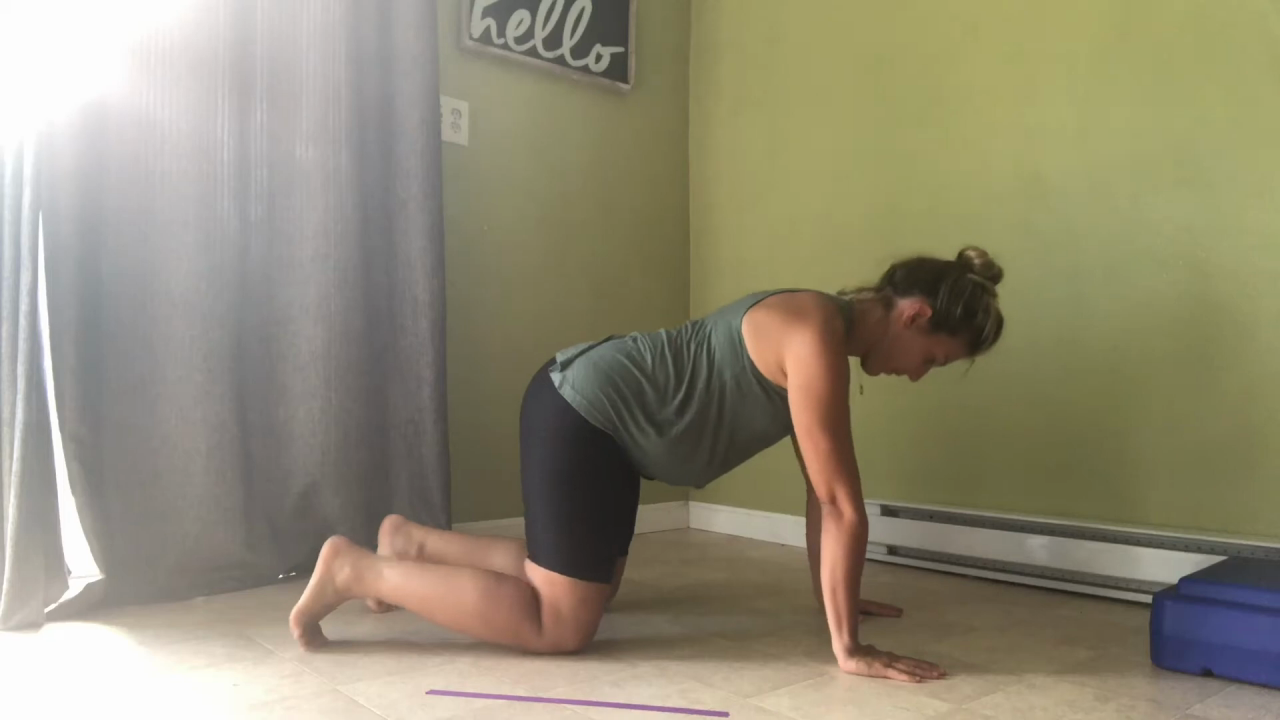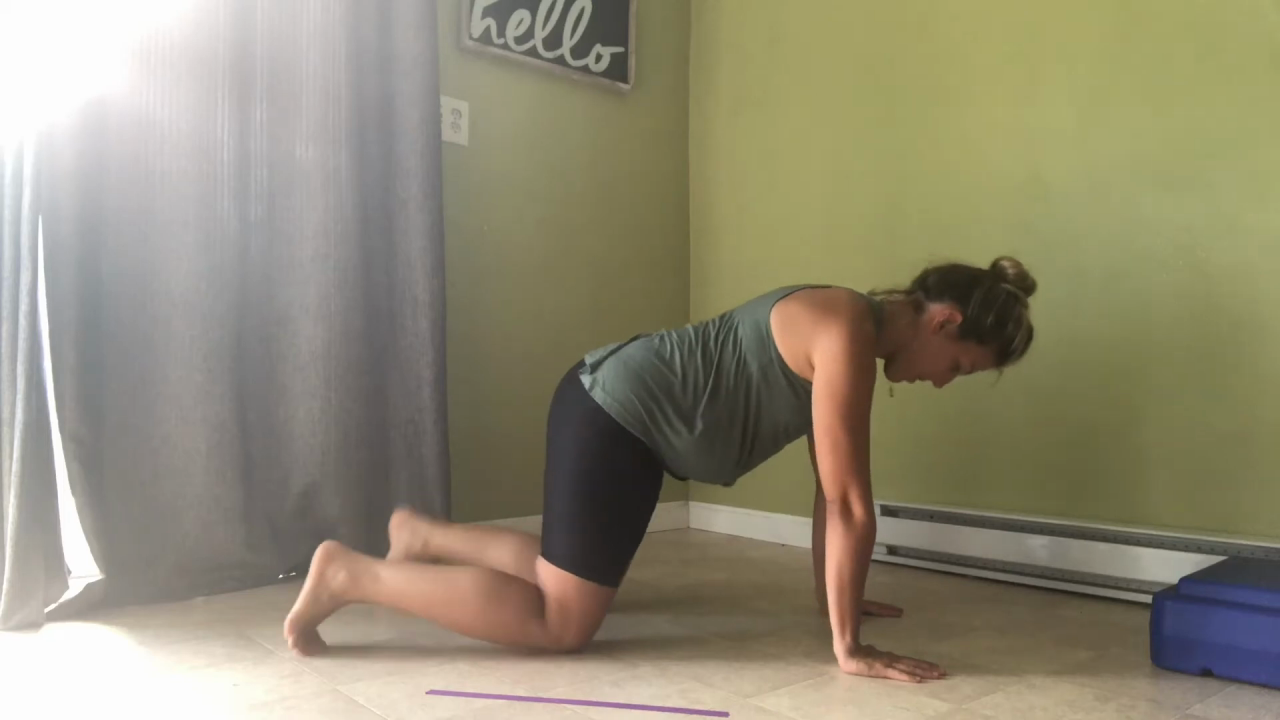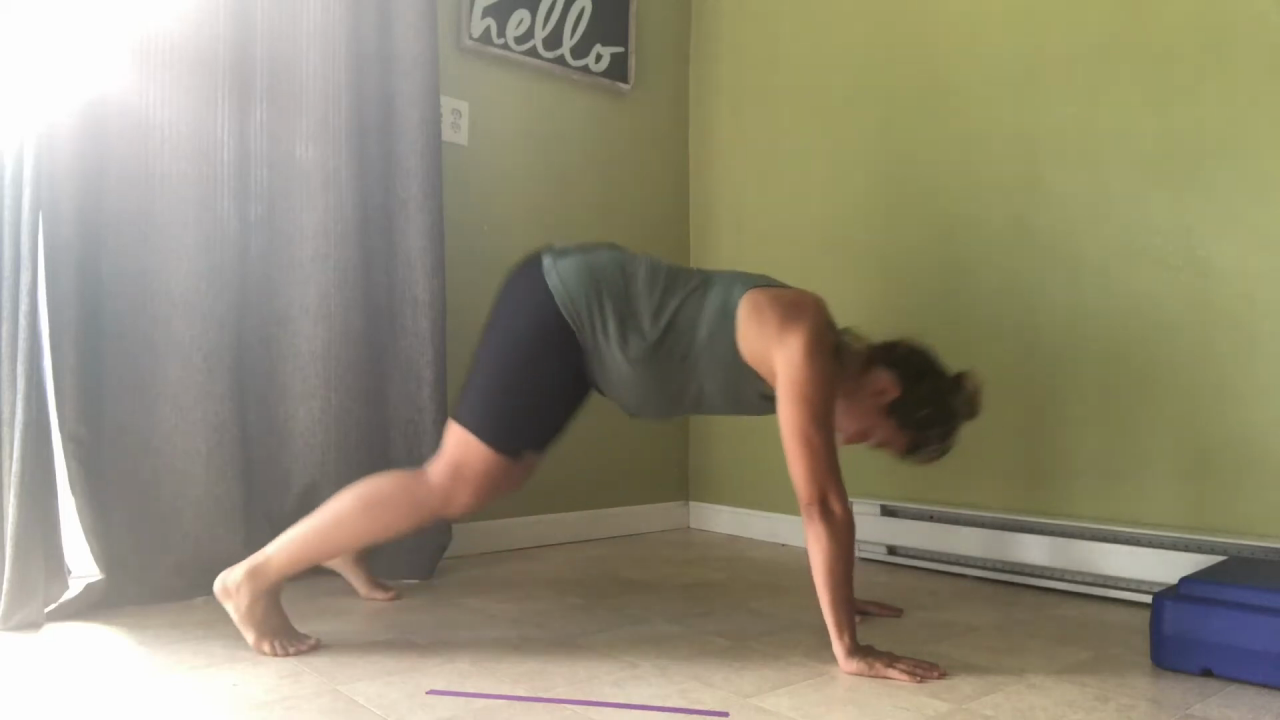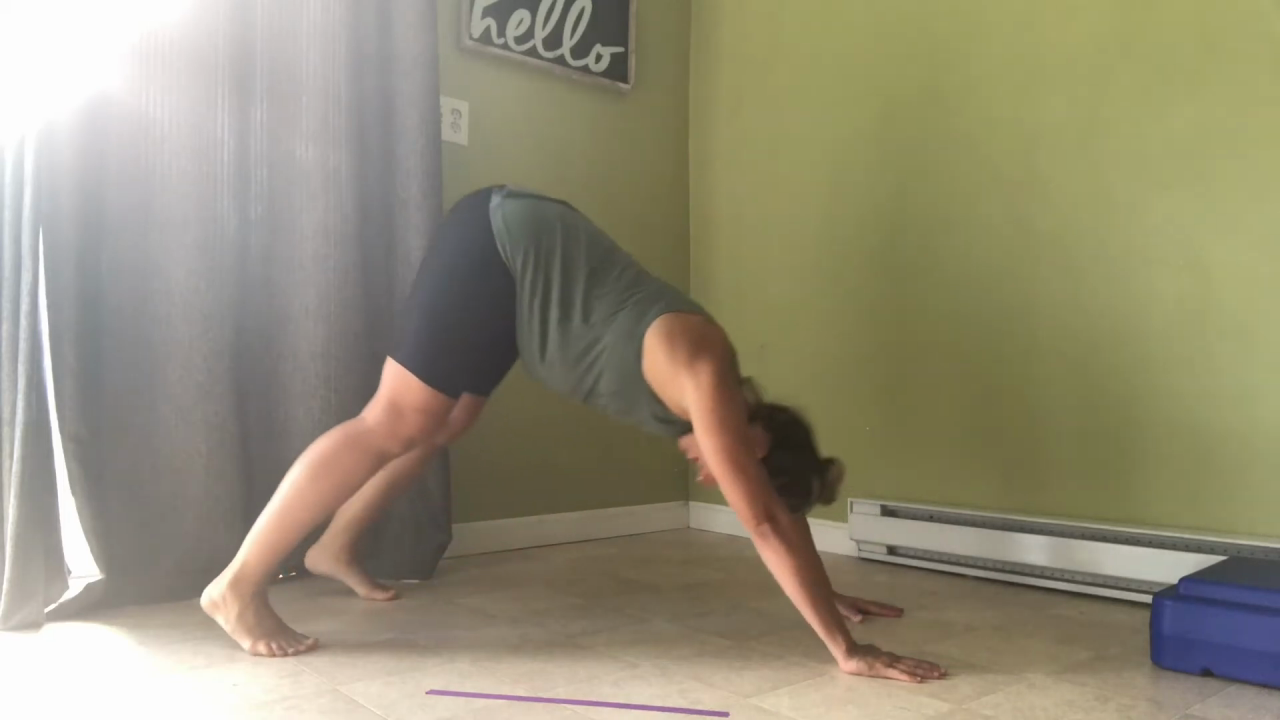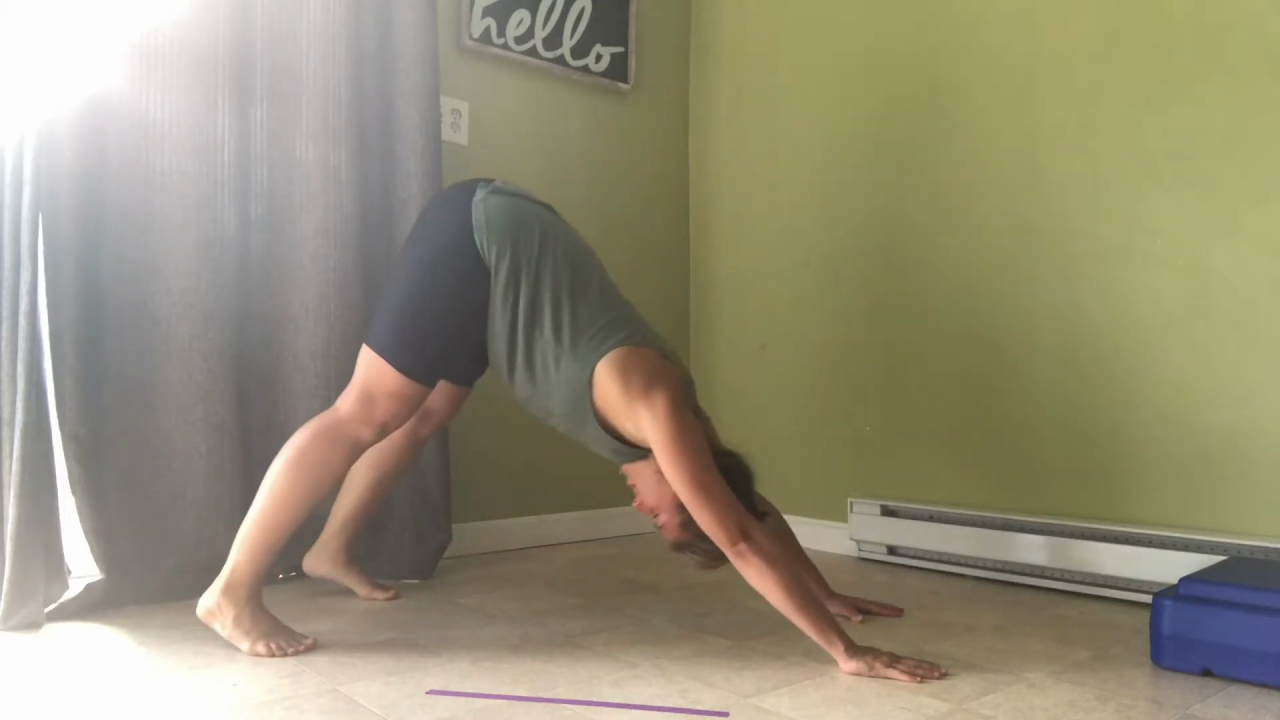
dt=0.5s
person 1, frame 1
left shoulder: (823, 329)
right shoulder: (818, 335)
left elbow: (820, 491)
right elbow: (841, 504)
left wrist: (833, 593)
right wrist: (848, 646)
left hip: (597, 417)
right hip: (580, 412)
left knee: (584, 579)
right knee: (560, 625)
left ankle: (412, 541)
right ankle: (356, 569)
person 1, frame 2
left shoulder: (850, 333)
right shoulder: (848, 332)
left elbow: (831, 492)
right elbow: (849, 504)
left wrist: (836, 597)
right wrist: (848, 646)
left hip: (621, 413)
right hip: (614, 413)
left knee: (565, 577)
right knee: (558, 625)
left ankle: (422, 534)
right ankle: (347, 572)
person 1, frame 3
left shoulder: (811, 357)
right shoulder: (807, 342)
left elbow: (819, 502)
right elbow: (822, 505)
left wrist: (838, 597)
right wrist: (848, 648)
left hip: (579, 314)
right hip: (565, 304)
left knee: (494, 473)
right knee: (454, 483)
left ankle: (343, 542)
right ankle: (254, 578)
person 1, frame 4
left shoulder: (717, 400)
right shoulder: (701, 377)
left elbow: (779, 508)
right elbow: (764, 523)
left wrist: (830, 597)
right wrist: (845, 648)
left hip: (514, 255)
right hip: (497, 246)
left knee: (442, 423)
right knee: (391, 425)
left ankle: (335, 548)
right ankle: (238, 587)
person 1, frame 5
left shoulder: (670, 416)
right shoulder: (654, 408)
left elbow: (754, 518)
right elbow: (741, 539)
left wrist: (827, 597)
right wrist: (843, 650)
left hip: (496, 245)
right hip: (476, 237)
left knee: (425, 414)
right knee: (365, 415)
left ankle: (332, 550)
right ankle: (232, 592)
